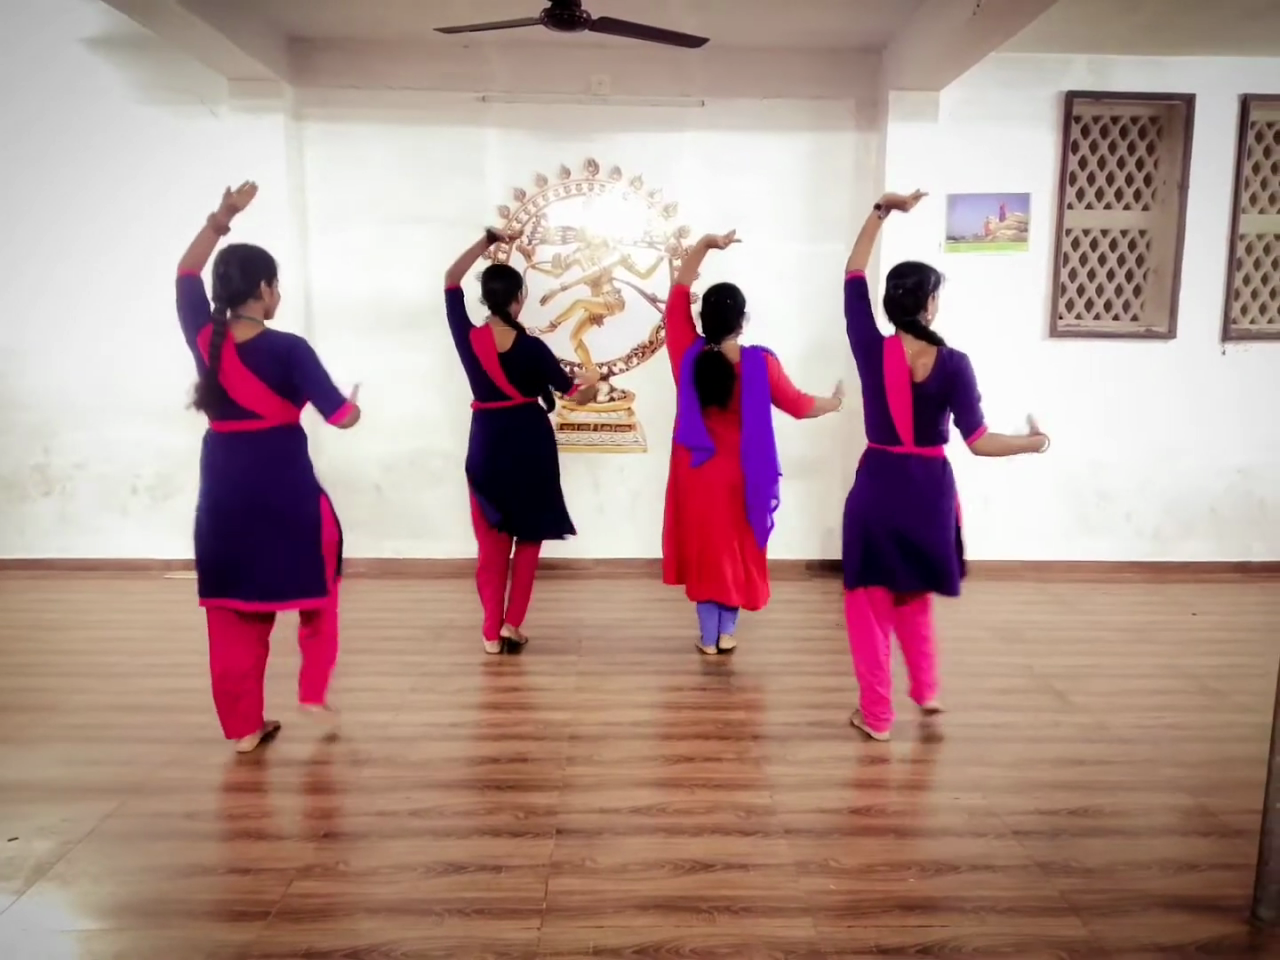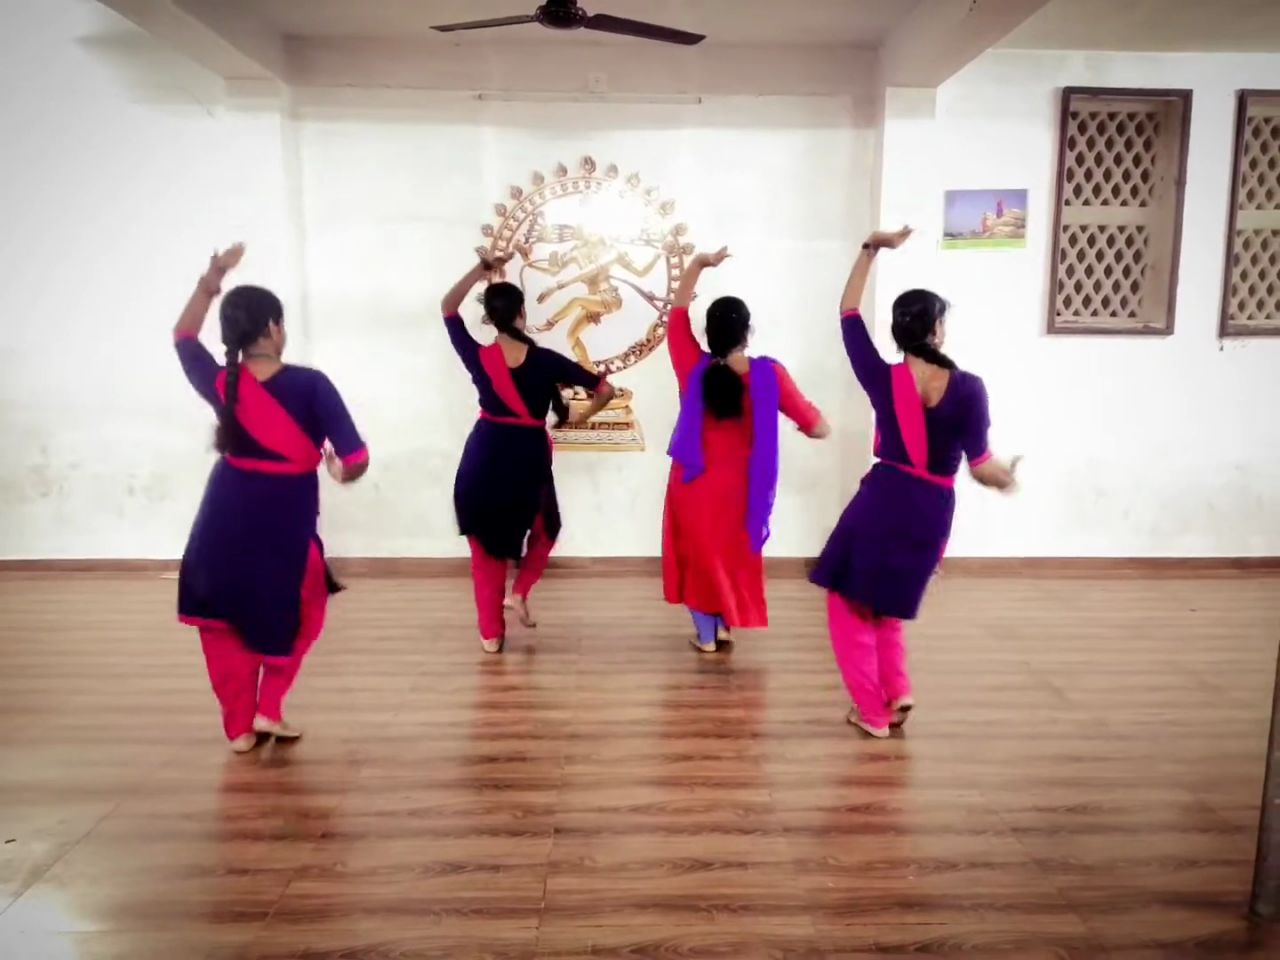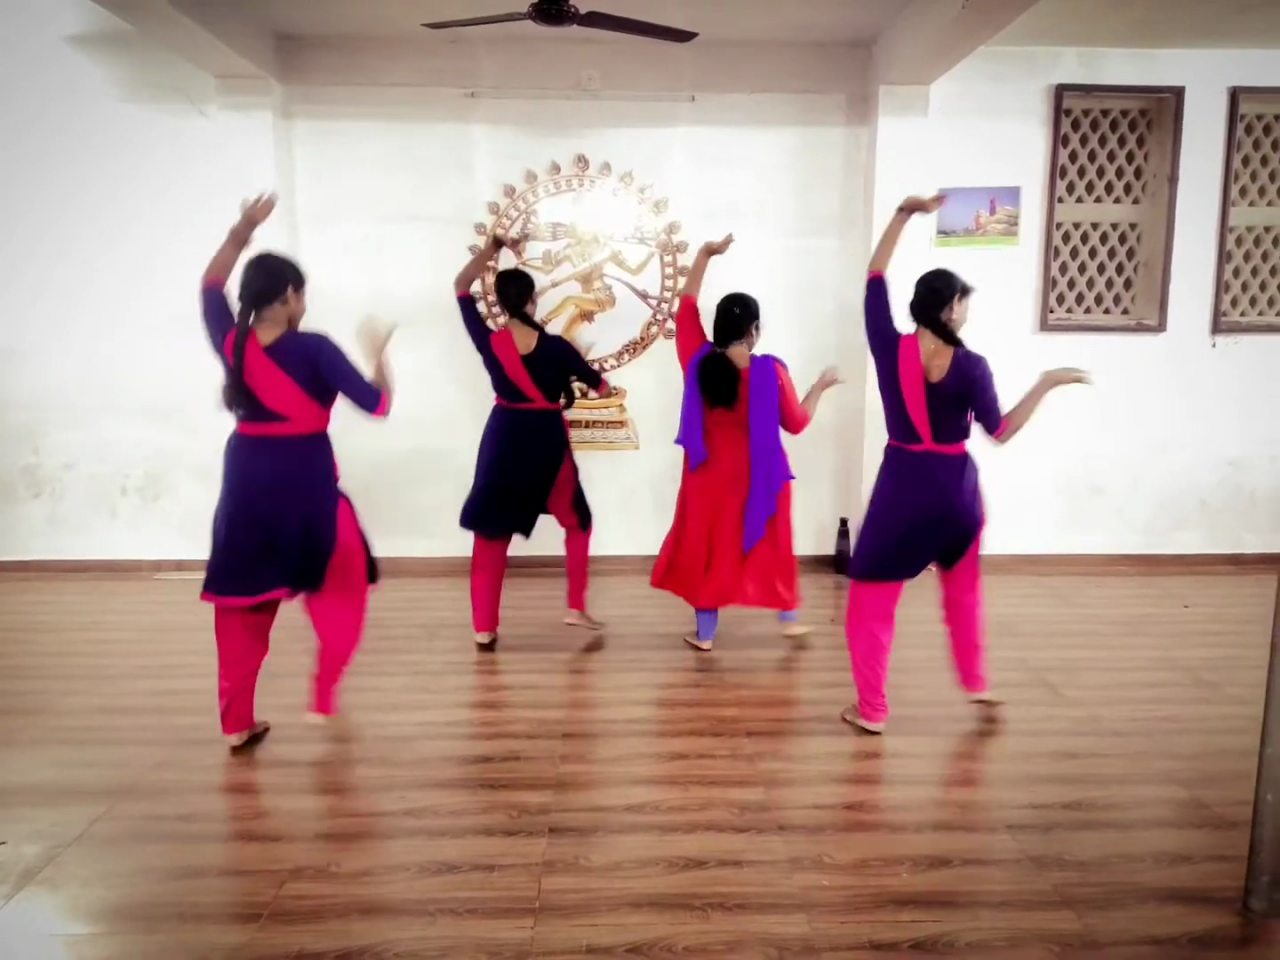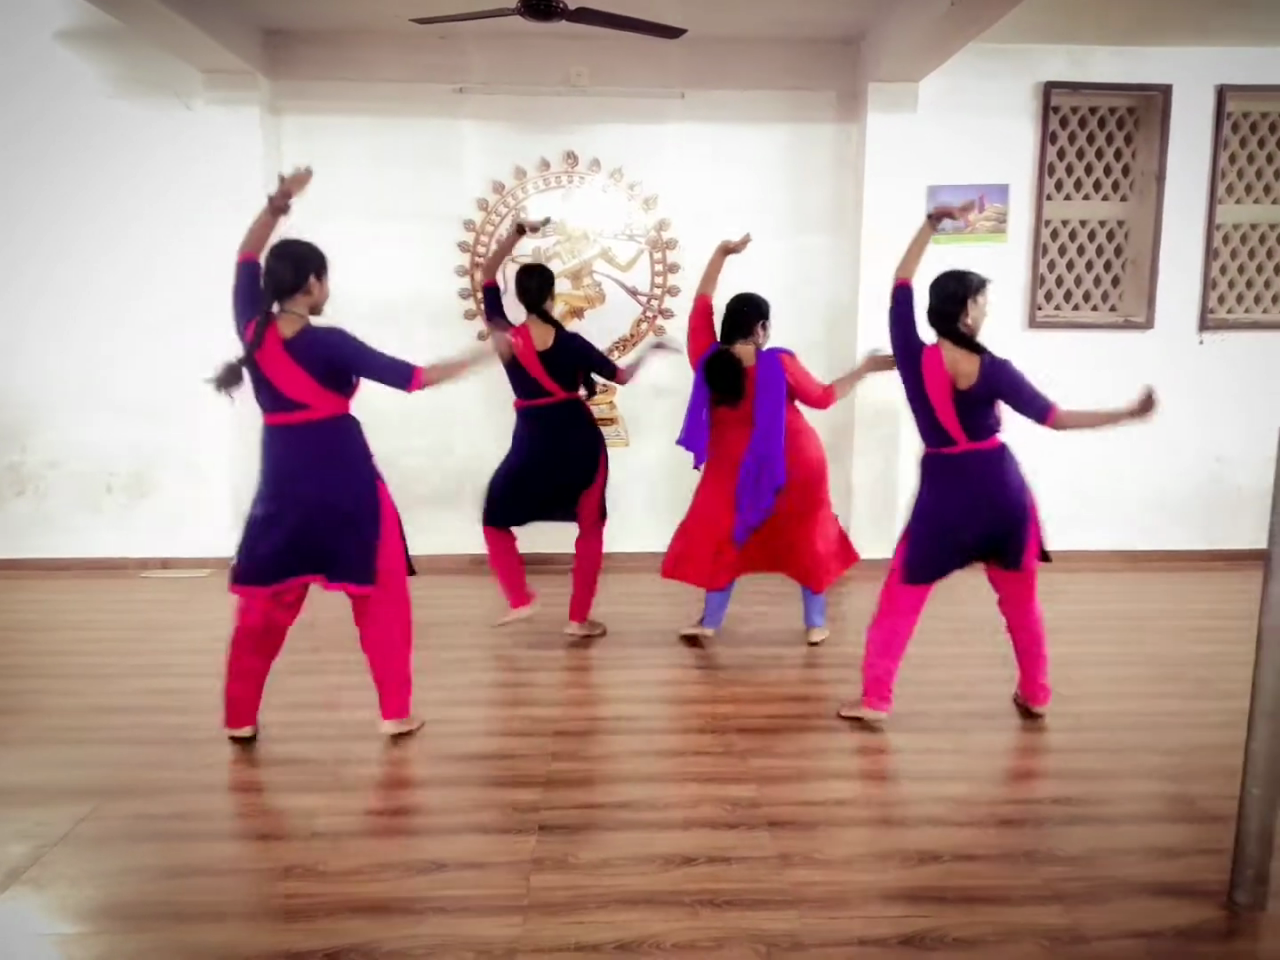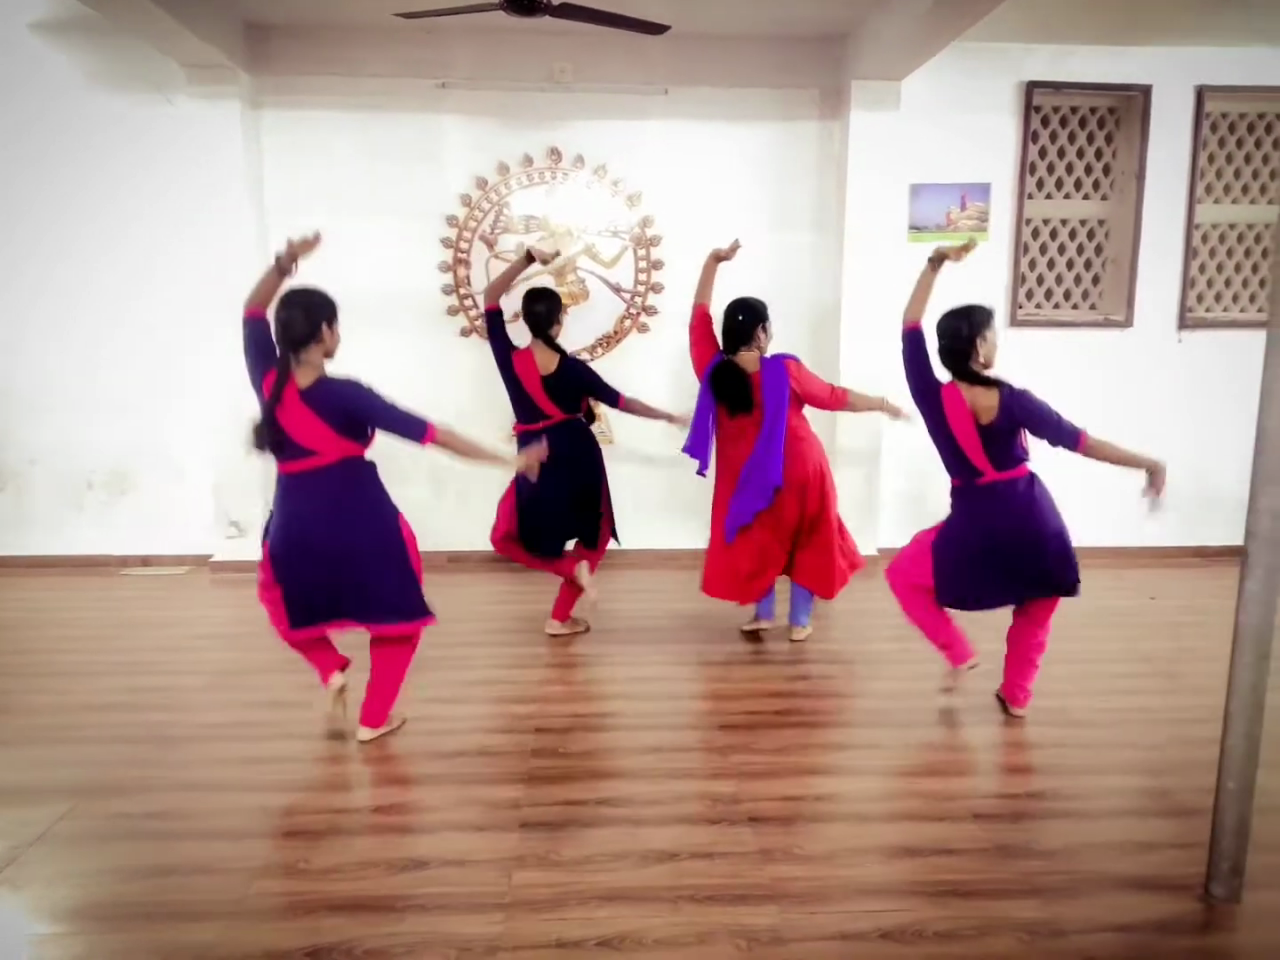
dt=0.2s
person 1, frame 1
left shoulder: (203, 339)
right shoulder: (287, 349)
left elbow: (187, 273)
right elbow: (343, 416)
left wrist: (222, 216)
right wrist: (352, 405)
left hip: (223, 491)
right hip: (286, 490)
left knee: (234, 613)
right knee: (315, 594)
left ankle: (244, 727)
right ankle: (313, 693)
person 1, frame 2
left shoulder: (220, 384)
right shoulder: (310, 385)
left elbow: (183, 336)
right elbow: (356, 458)
left wrist: (212, 278)
right wrist: (343, 472)
left hip: (222, 523)
right hip: (285, 525)
left knee: (226, 627)
right knee: (297, 616)
left ankle: (241, 726)
right ankle: (270, 707)
person 1, frame 3
left shoulder: (232, 344)
right shoulder: (313, 348)
left elbow: (211, 287)
right elbow: (377, 405)
left wrist: (243, 231)
right wrist: (377, 353)
left hip: (246, 487)
right hip: (306, 488)
left knee: (244, 611)
right knee: (341, 594)
left ankle: (238, 723)
right ankle: (322, 701)
person 1, frame 4
left shoulder: (251, 331)
right shoulder: (329, 344)
left elbow: (247, 260)
right elbow: (413, 378)
left wrist: (278, 203)
right wrist: (481, 356)
left hip: (283, 480)
right hip: (346, 479)
left knee: (263, 602)
right knee: (381, 598)
left ankle: (240, 717)
right ankle: (395, 713)
person 1, frame 5
left shoulder: (266, 382)
right shoulder: (344, 395)
left elbow: (254, 314)
right elbow: (426, 433)
left wrist: (284, 264)
right wrist: (506, 459)
left hip: (296, 523)
right hip: (362, 518)
left knee: (283, 603)
right knee: (398, 619)
left ankle: (332, 671)
right ankle: (374, 718)
person 2, frame 1
left shoulder: (871, 350)
right shoulder: (953, 364)
left elbow: (853, 277)
right elbow: (979, 441)
left wrist: (881, 211)
right wrist: (1030, 443)
left hip: (877, 488)
right hip: (930, 491)
left knee: (868, 604)
right knee: (914, 600)
left ankle: (876, 716)
right ankle: (926, 690)
person 2, frame 2
left shoulder: (883, 378)
right shoulder: (968, 388)
left elbow: (849, 314)
right elbow: (979, 467)
left wrist: (871, 248)
right wrist: (1007, 475)
left hip: (881, 504)
right hip: (929, 512)
left knee: (851, 610)
right knee: (883, 603)
left ankle: (874, 712)
right ankle: (896, 691)
person 2, frame 3
left shoulder: (889, 349)
right shoulder: (971, 366)
left elbow: (876, 278)
right elbow: (999, 433)
left wrist: (904, 213)
right wrist: (1045, 385)
left hip: (901, 483)
right hip: (955, 487)
left knee: (870, 600)
right knee: (963, 586)
left ankle: (871, 709)
right ankle: (976, 682)
person 2, frame 4
left shoulder: (912, 357)
right shoulder: (992, 370)
left elbow: (901, 285)
right elbow: (1053, 418)
left wrist: (932, 222)
right wrist: (1126, 413)
left hip: (944, 488)
right hip: (1001, 483)
left knee: (902, 595)
right knee: (1020, 595)
left ankle: (873, 699)
right ankle: (1034, 693)
person 2, frame 5
left shoulder: (930, 397)
right shoulder: (1010, 401)
left elbow: (911, 328)
right elbow: (1079, 442)
left wrist: (935, 264)
right wrist: (1148, 464)
left hip: (976, 521)
right hip: (1033, 518)
left knee: (903, 575)
right knee: (1034, 611)
left ankle: (958, 653)
right ankle: (1017, 694)
person 3, frame 1
left shoulder: (686, 354)
right shoulder: (760, 362)
left elbow: (678, 295)
right elbow: (798, 406)
left wrist: (705, 244)
right wrist: (834, 401)
left hip: (695, 472)
right hip: (742, 474)
left knee: (705, 547)
right knee: (738, 548)
left ankle: (708, 638)
right ankle: (727, 632)
person 3, frame 2
left shoulder: (693, 369)
right shoulder: (768, 374)
left elbow: (677, 316)
right elbow: (809, 420)
left wrist: (699, 263)
right wrist: (818, 428)
left hip: (696, 482)
right hip: (742, 484)
left knee: (699, 553)
right knee: (735, 553)
left ankle: (706, 635)
right ankle: (726, 624)
person 3, frame 3
left shoulder: (697, 360)
right shoulder: (770, 371)
left elbow: (685, 307)
right elbow: (797, 422)
left wrist: (707, 252)
right wrist: (820, 386)
left hip: (710, 474)
right hip: (761, 477)
left knee: (705, 544)
right knee: (767, 544)
left ankle: (704, 632)
right ankle: (789, 618)
person 3, frame 4
left shoulder: (706, 360)
right shoulder: (779, 364)
left elbow: (701, 306)
right elbow: (822, 397)
left wrist: (722, 252)
right wrist: (864, 369)
left hip: (735, 469)
right hip: (794, 467)
left knee: (723, 538)
right knee: (809, 538)
left ankle: (708, 622)
right ankle: (816, 623)
person 3, frame 5
left shoulder: (711, 369)
right shoulder: (784, 371)
left elbow: (699, 316)
right elbow: (834, 398)
left wrist: (714, 260)
right wrist: (882, 405)
left hip: (742, 474)
right hip: (798, 470)
left knee: (748, 542)
right knee: (811, 542)
left ankle: (760, 613)
right ankle: (800, 621)
person 4, frame 1
left shoulder: (467, 337)
right shoulder: (531, 347)
left elbow: (452, 279)
right elbow: (576, 395)
left wrist: (489, 239)
right wrist: (591, 382)
left hip: (486, 444)
right hip: (530, 442)
left knee: (491, 544)
right knee: (528, 540)
left ankle: (492, 632)
right ankle: (512, 625)
person 4, frame 2
left shoulder: (477, 357)
right shoulder: (545, 361)
left elbow: (448, 307)
right elbow: (604, 390)
left wrist: (484, 267)
right wrist: (583, 414)
left hip: (483, 456)
right hip: (528, 457)
left knee: (486, 549)
right knee: (544, 531)
left ankle: (490, 633)
right ankle: (520, 594)
person 4, frame 3
left shoulder: (489, 342)
right shoulder: (555, 347)
left elbow: (461, 288)
right elbow: (603, 389)
left wrist: (493, 246)
right wrist: (575, 375)
left hip: (503, 439)
right hip: (548, 441)
left knee: (490, 538)
right knee: (577, 524)
left ankle: (484, 628)
right ankle: (576, 607)
person 4, frame 4
left shoulder: (505, 338)
right shoulder: (570, 342)
left elbow: (487, 277)
right elbow: (619, 376)
left wrist: (518, 232)
right wrist: (647, 350)
left hip: (532, 438)
right hip: (578, 437)
left knee: (496, 520)
right knee: (591, 528)
left ankle: (520, 599)
right ankle: (578, 618)
person 4, frame 5
left shoulder: (508, 359)
right shoulder: (572, 368)
left elbow: (490, 298)
right elbow: (619, 402)
left wrist: (527, 260)
right wrist: (668, 416)
right hip: (580, 455)
left knee: (507, 538)
right knee: (593, 538)
left ankle: (570, 569)
right ankle: (561, 617)
